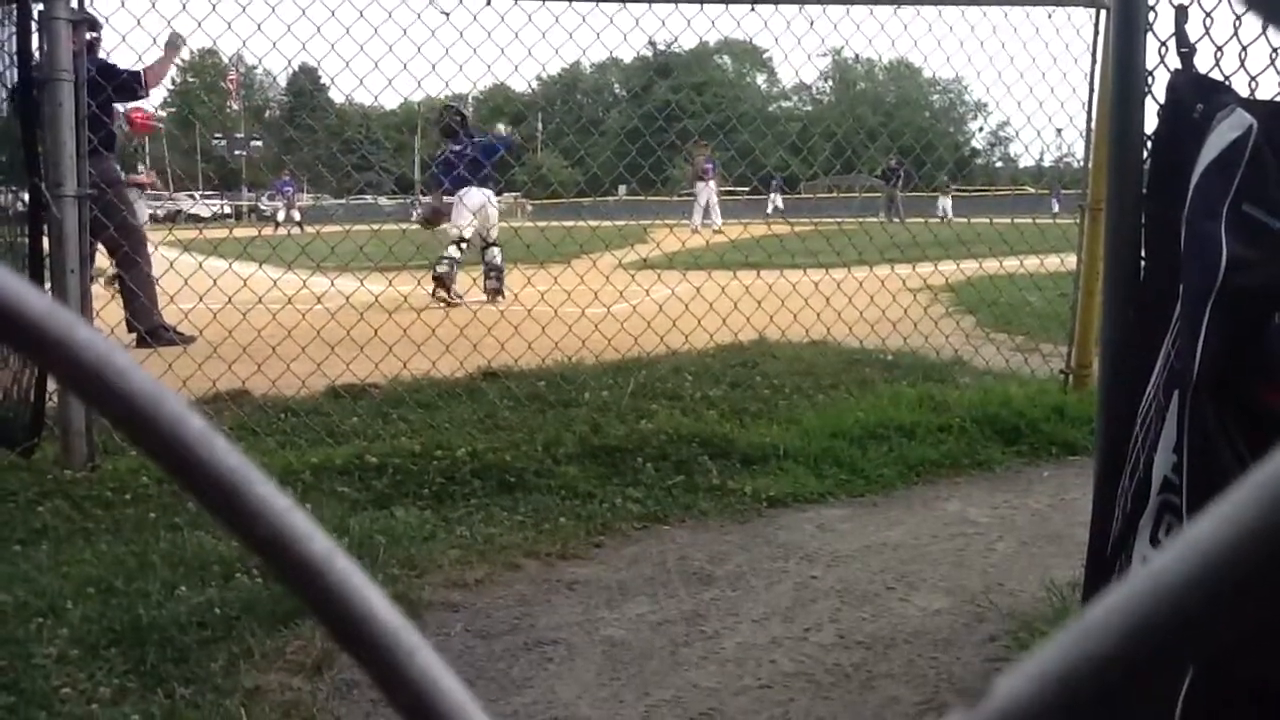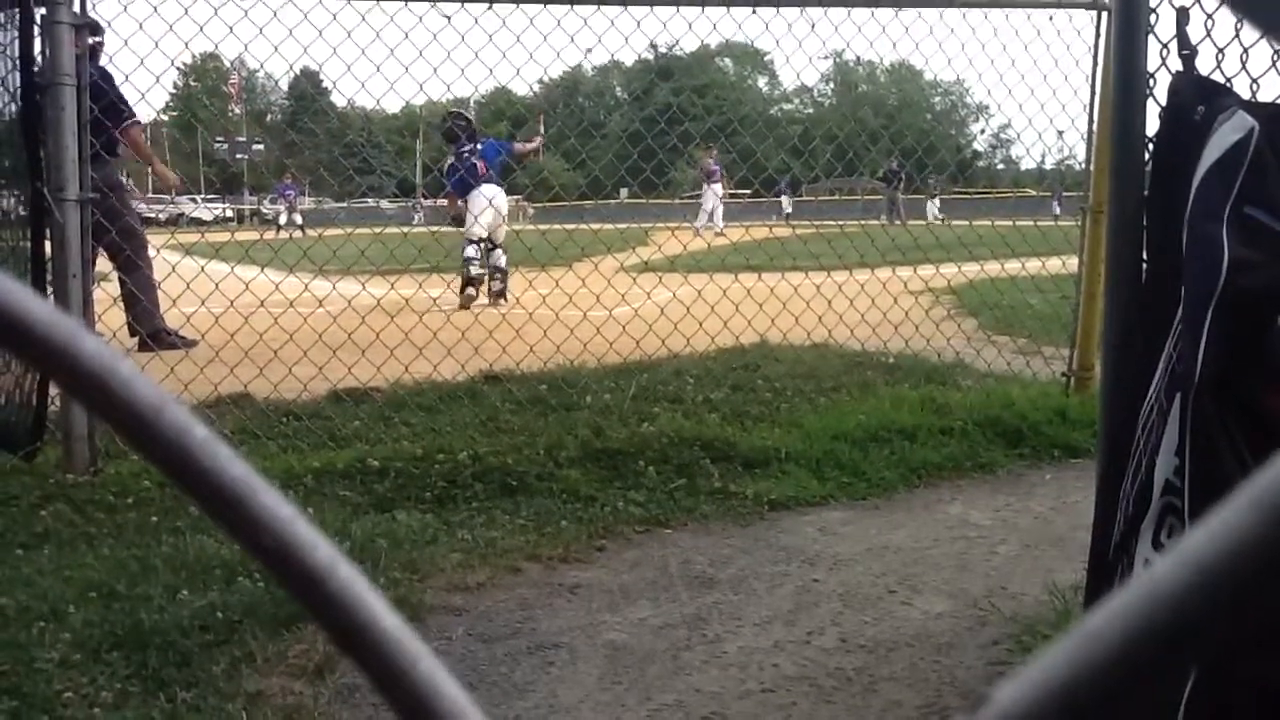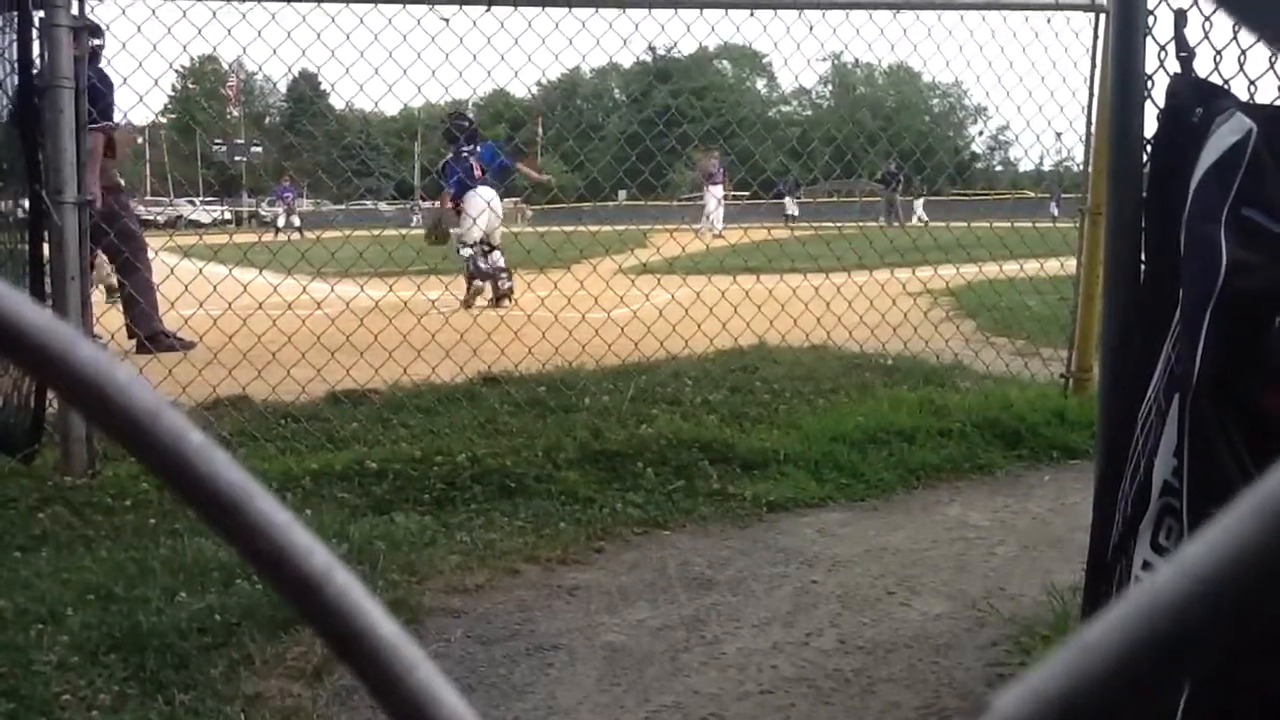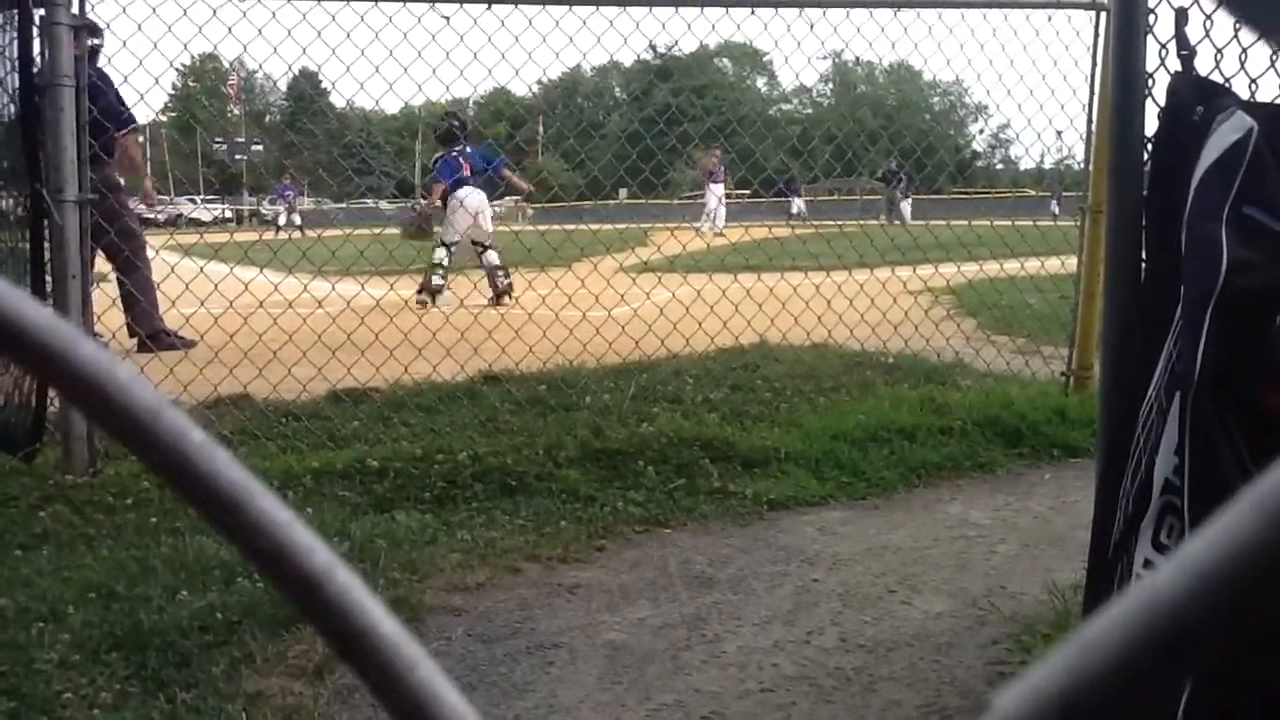
dt=0.2s
person 1, frame 1
right shoulder: (93, 70)
right elbow: (143, 82)
right wrist: (170, 53)
right hip: (96, 172)
right knee: (132, 248)
right ankle: (150, 327)
person 1, frame 2
right shoulder: (94, 76)
right elbow: (126, 124)
right wrist: (156, 166)
right hip: (98, 176)
right knee: (132, 252)
right ankle: (152, 331)
person 1, frame 3
right shoulder: (93, 78)
right elbow: (97, 129)
right wrist: (93, 179)
right hip: (90, 180)
right knee: (132, 254)
right ankle: (150, 333)
person 1, frame 4
right shoulder: (94, 78)
right elbow: (123, 131)
right wrist: (143, 178)
right hip: (96, 179)
right knee: (131, 253)
right ankle: (151, 332)
person 2, frame 1
left shoulder: (444, 156)
right shoulder: (481, 144)
left elbow: (436, 185)
right elbow: (511, 144)
left wrist: (436, 206)
right wrist: (500, 134)
left hip: (462, 197)
right hip: (486, 197)
left knee: (458, 243)
right knee: (491, 244)
left ankle: (443, 282)
right ankle: (495, 289)
person 2, frame 2
left shoulder: (453, 162)
right shoulder: (488, 145)
left elbow: (453, 195)
right elbow: (516, 148)
left wrist: (453, 213)
right wrist: (534, 145)
left hip: (477, 197)
right hip: (498, 196)
left knee: (473, 242)
right knee: (496, 246)
left ankle: (471, 284)
right ankle: (498, 292)
person 2, frame 3
left shoulder: (451, 161)
right shoulder: (488, 149)
left elbow: (448, 191)
right elbow: (516, 166)
left wrist: (442, 213)
right wrist: (539, 177)
left hip: (473, 200)
right hip: (493, 199)
left knee: (467, 244)
right knee: (493, 247)
left ankle: (477, 278)
right ankle: (503, 293)
person 2, frame 4
left shoulder: (444, 159)
right shoulder: (477, 151)
left elbow: (440, 184)
right elbow: (502, 170)
left wrist: (430, 205)
right wrist: (522, 186)
left hip: (459, 200)
right hip: (480, 199)
left knee: (445, 245)
right knee: (486, 246)
left ankle: (429, 290)
right ankle: (502, 290)
